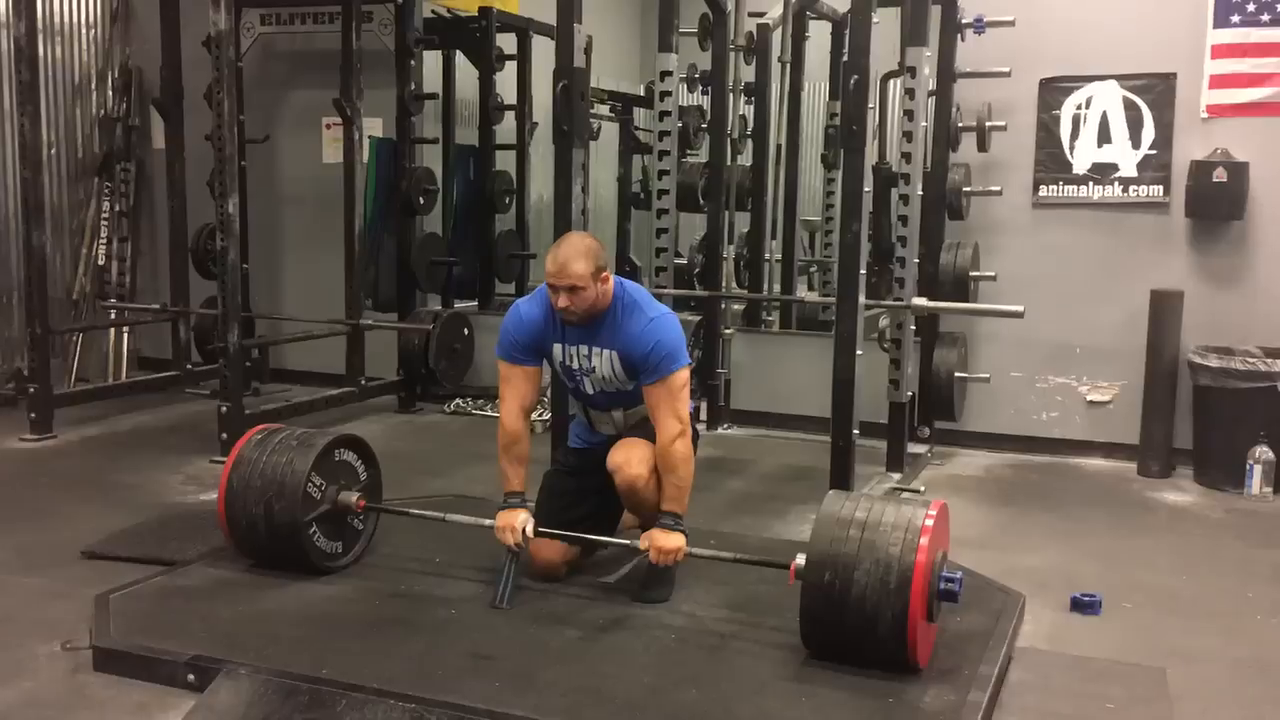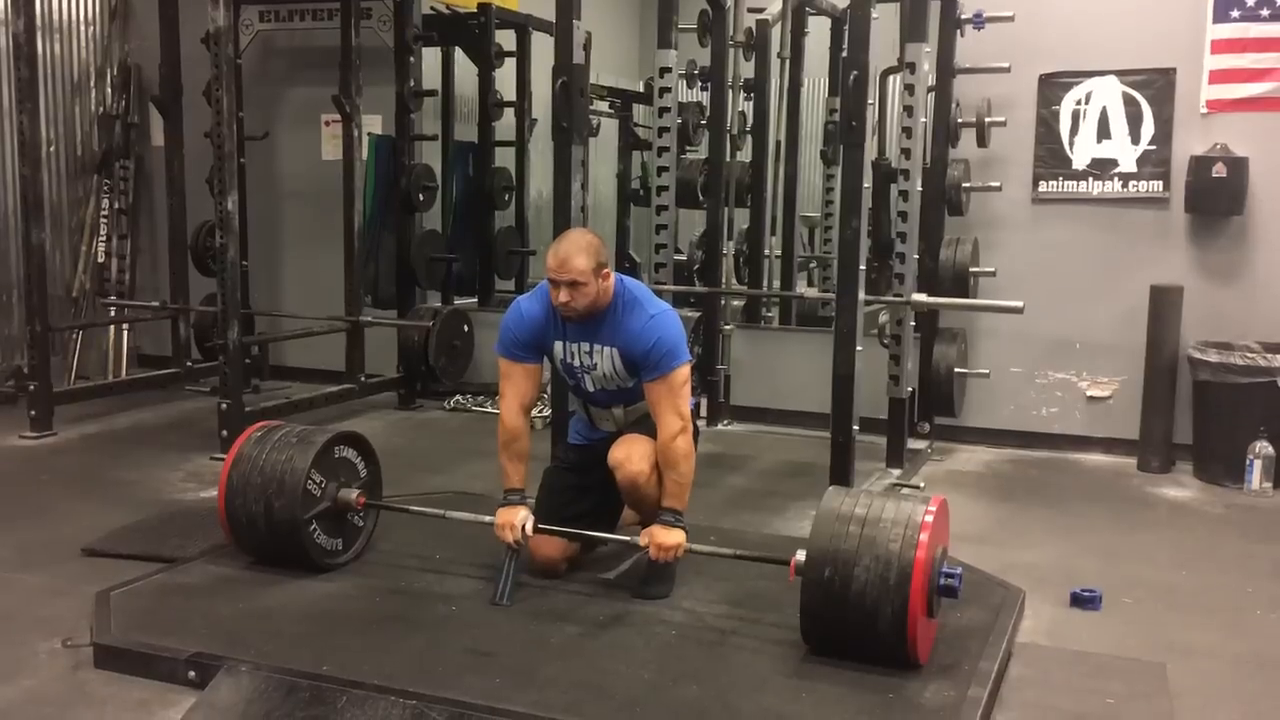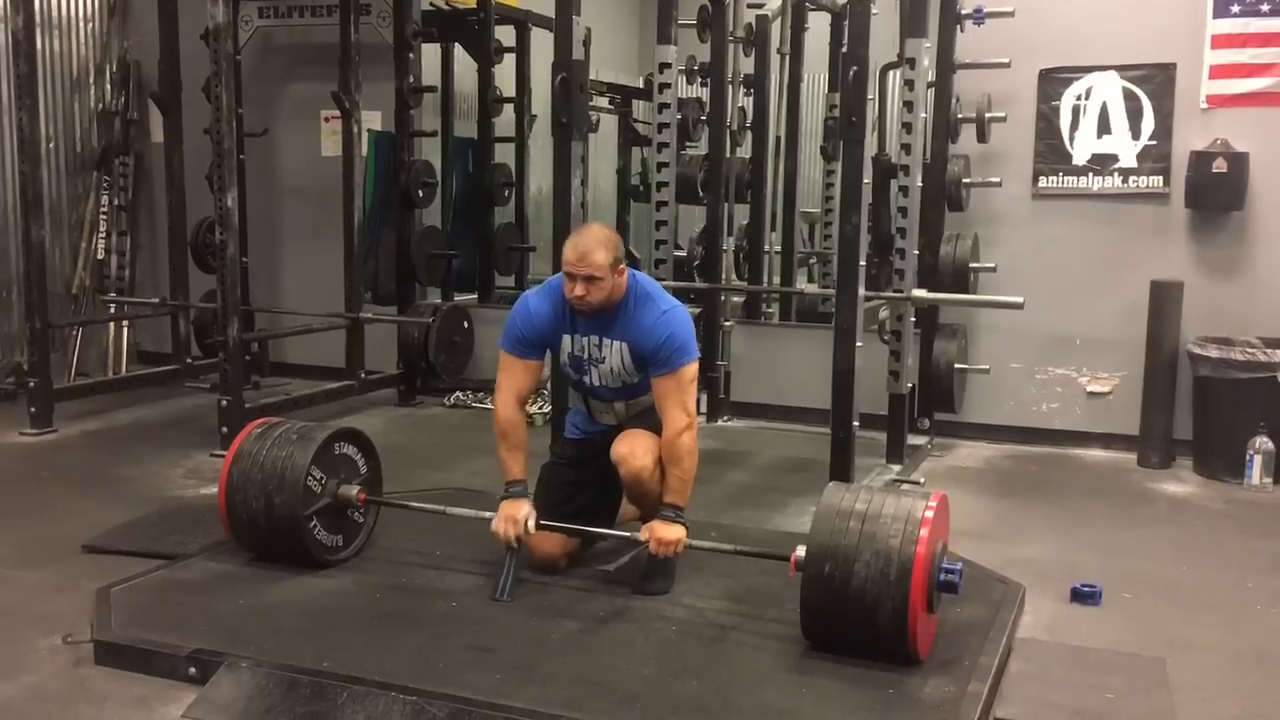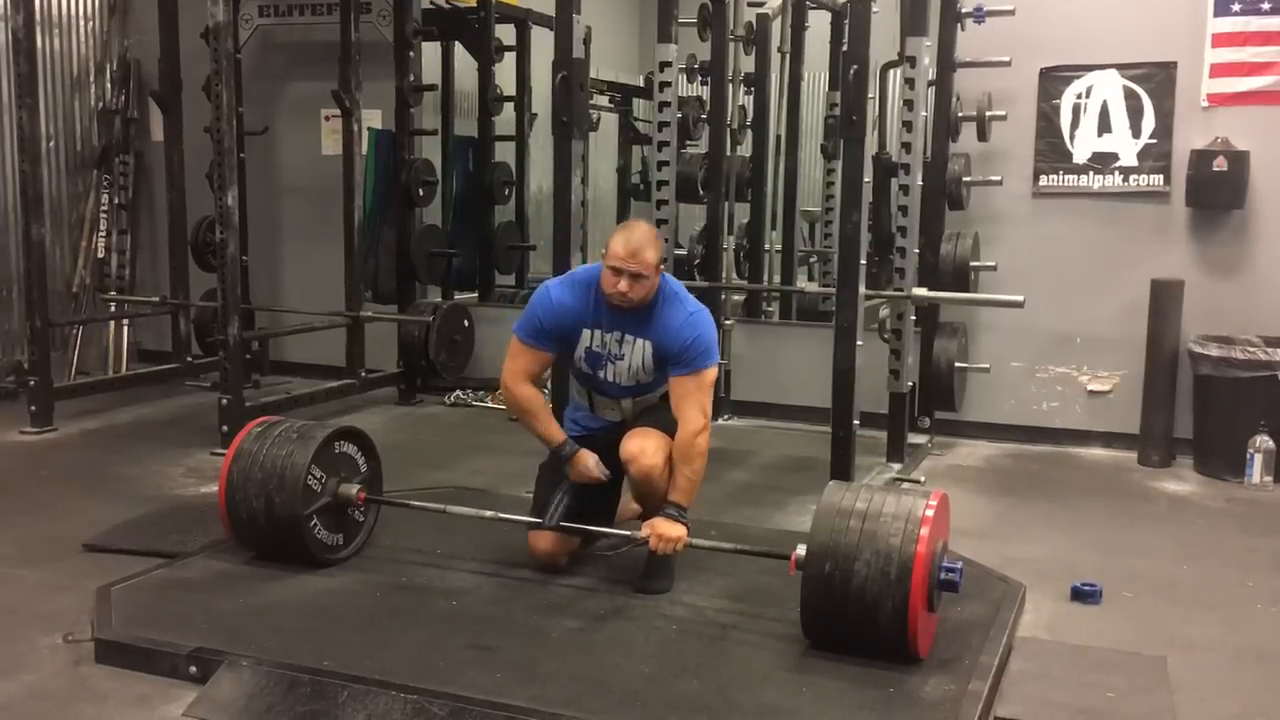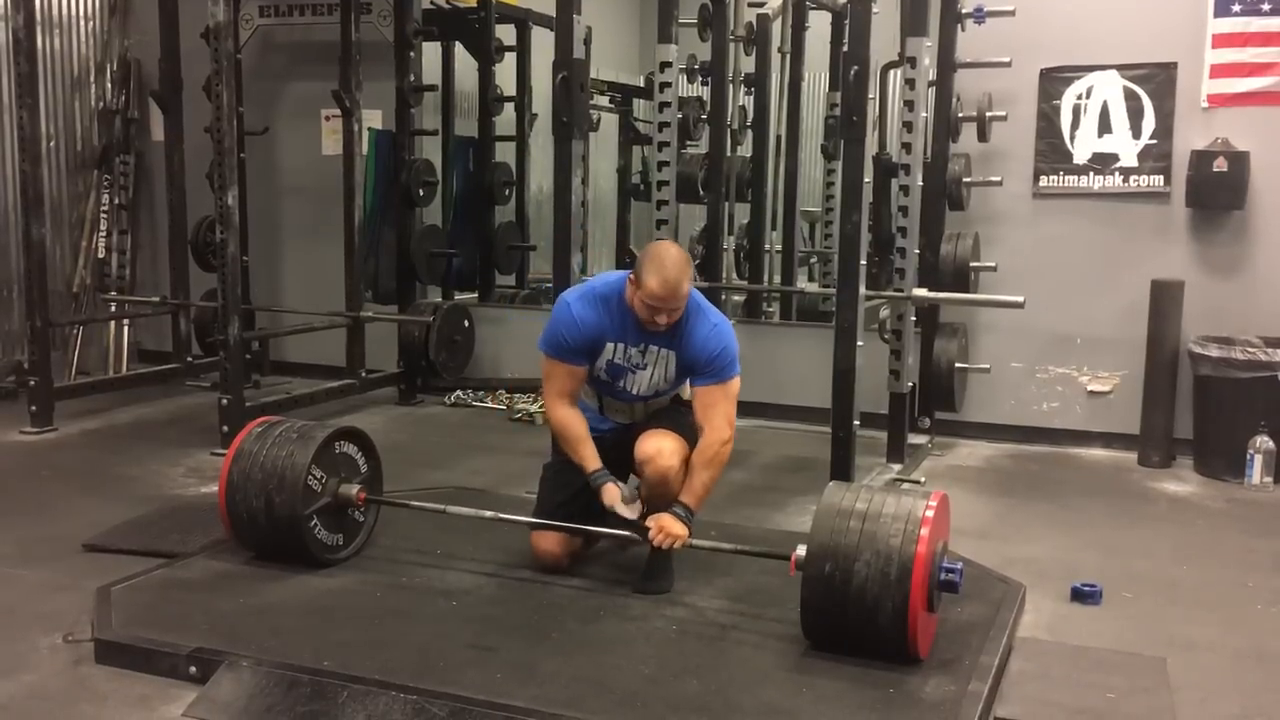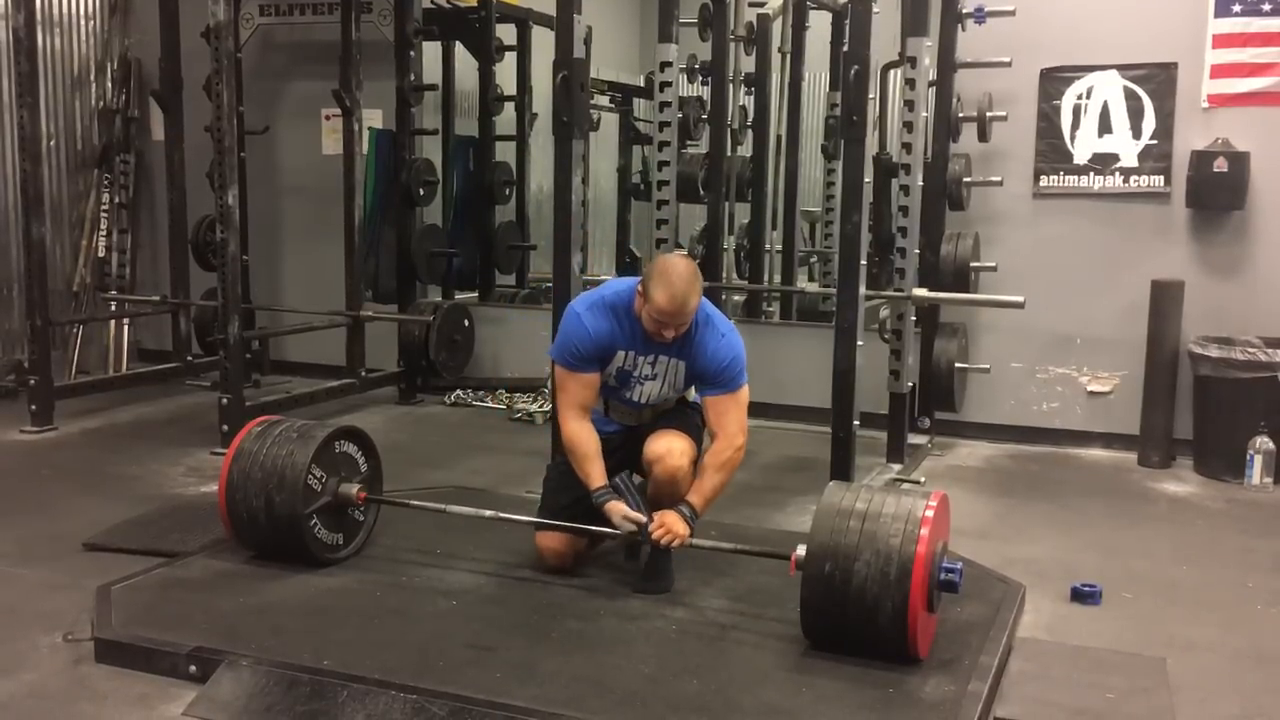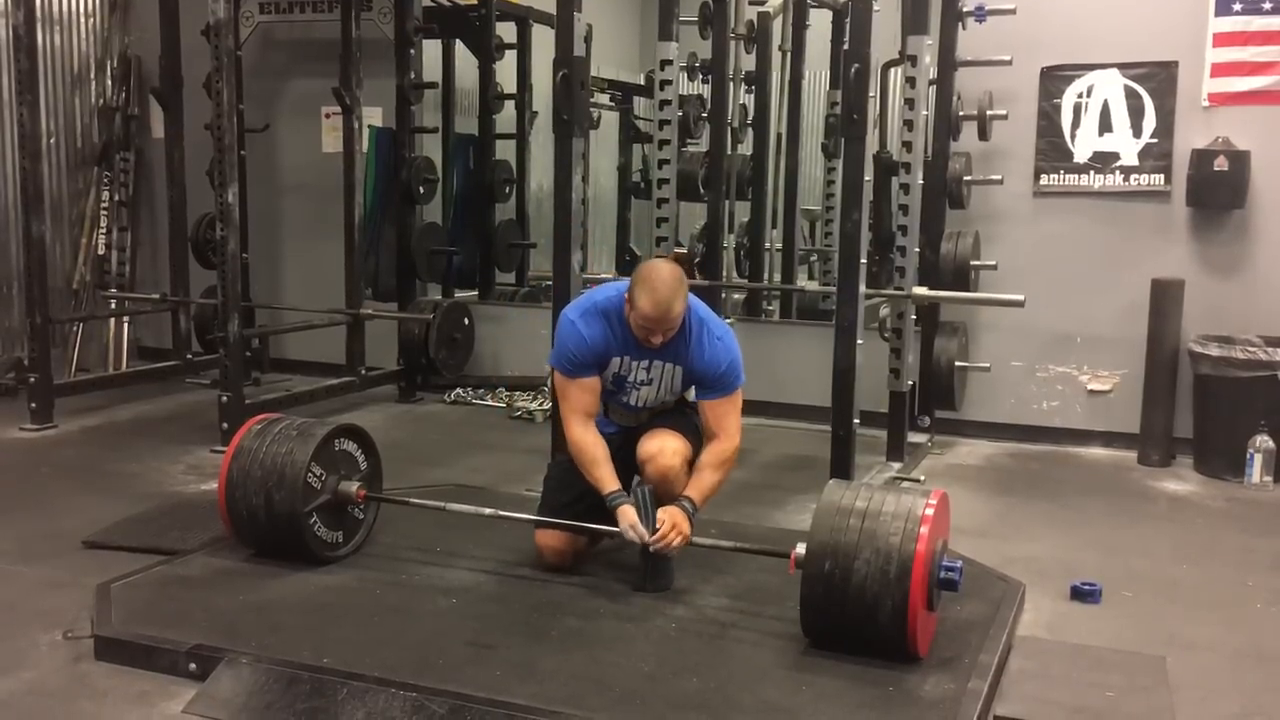
dt=0.4s
person 1, frame 1
left shoulder: (652, 325)
right shoulder: (526, 318)
left elbow: (674, 427)
right elbow: (514, 411)
left wrist: (671, 522)
right wrist: (514, 500)
left hip: (653, 426)
right hip: (590, 434)
left knee: (628, 468)
right knee: (547, 562)
left ankle: (661, 549)
right ankle: (616, 517)
person 1, frame 2
left shoulder: (652, 323)
right shoulder: (527, 315)
left elbow: (675, 425)
right elbow: (514, 409)
left wrist: (671, 518)
right wrist: (513, 498)
left hip: (654, 422)
right hip: (591, 430)
left knee: (629, 465)
right knee: (547, 557)
left ankle: (654, 525)
right ankle: (616, 513)
person 1, frame 3
left shoulder: (663, 318)
right shoulder: (535, 309)
left elbow: (681, 421)
right elbow: (509, 401)
left wrist: (671, 513)
right wrist: (515, 491)
left hip: (652, 416)
right hip: (588, 425)
left knee: (633, 460)
right knee: (546, 553)
left ankle: (659, 533)
right ankle: (614, 510)
person 1, frame 4
left shoulder: (688, 321)
right shoulder: (558, 298)
left elbow: (695, 423)
right elbow: (515, 383)
left wrist: (675, 512)
right wrist: (567, 452)
left hip: (656, 412)
right hip: (589, 421)
left knee: (642, 458)
right knee: (548, 553)
left ankle: (660, 533)
right ankle: (618, 508)
person 1, frame 5
left shoulder: (711, 332)
right shoulder: (577, 309)
left elbow: (718, 433)
right elbow: (559, 403)
left wrist: (682, 511)
right wrist: (600, 479)
left hip: (663, 414)
right hip: (594, 421)
left knee: (659, 458)
right knee: (550, 553)
left ankle: (659, 543)
right ankle: (622, 511)
person 1, frame 6
left shoulder: (719, 340)
right shoulder: (587, 317)
left elbow: (731, 439)
right elbow: (575, 417)
left wrist: (686, 511)
right wrist: (604, 498)
left hip: (668, 416)
right hip: (601, 422)
left knee: (669, 459)
right knee: (554, 553)
left ankle: (659, 546)
right ankle: (618, 514)
person 1, frame 7
left shoulder: (714, 341)
right shoulder: (581, 322)
left elbow: (724, 439)
right elbow: (580, 425)
left wrist: (686, 507)
right wrist: (617, 501)
left hip: (668, 417)
right hip: (602, 427)
left knee: (662, 458)
right knee: (553, 551)
left ankle: (660, 542)
right ankle: (612, 515)
